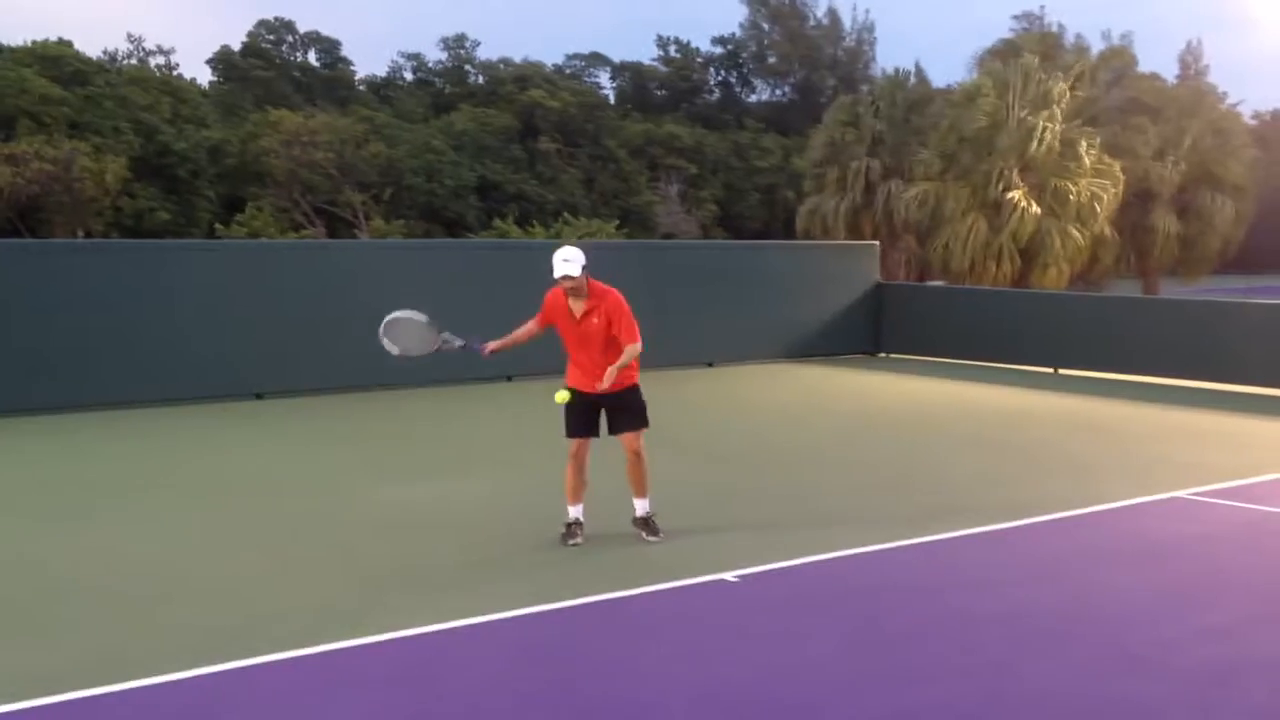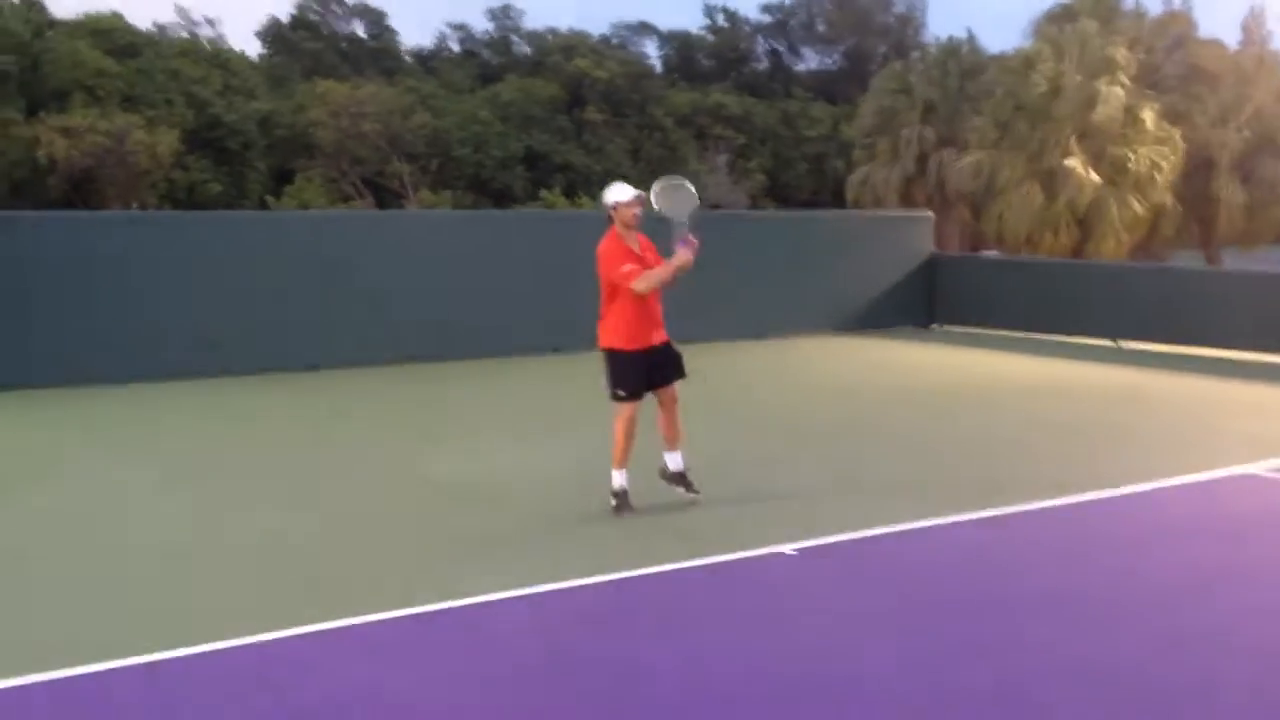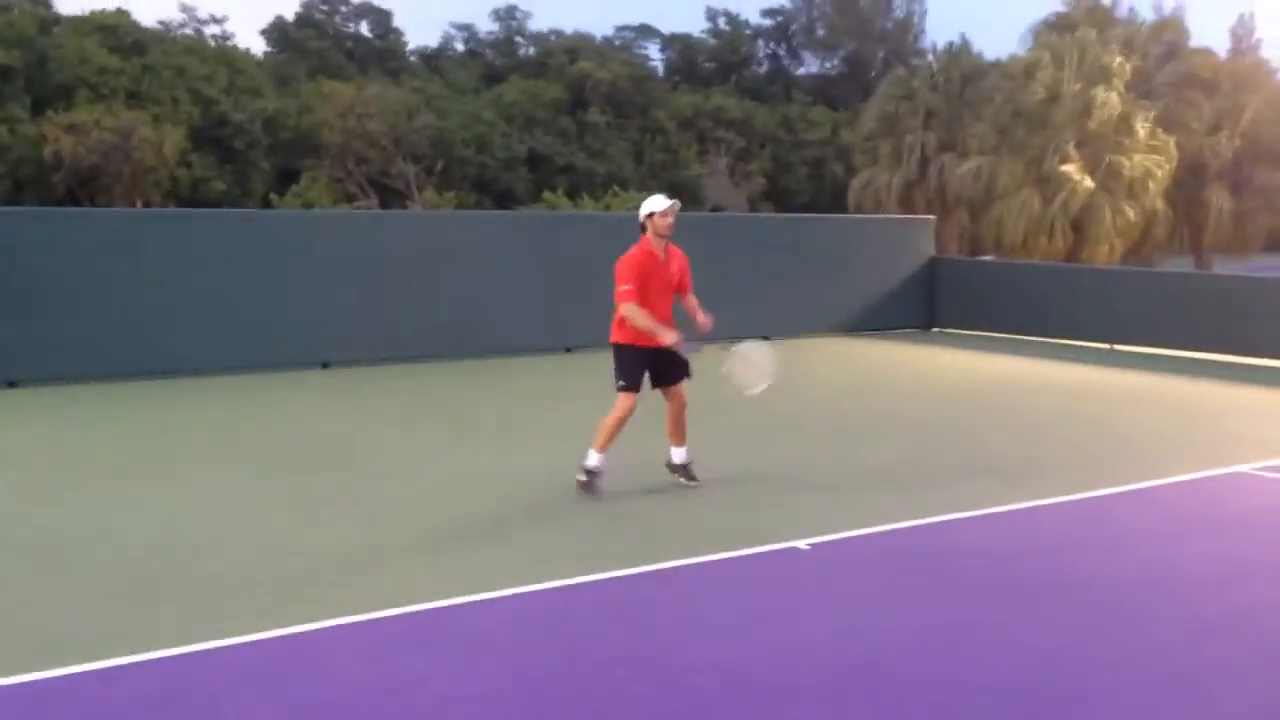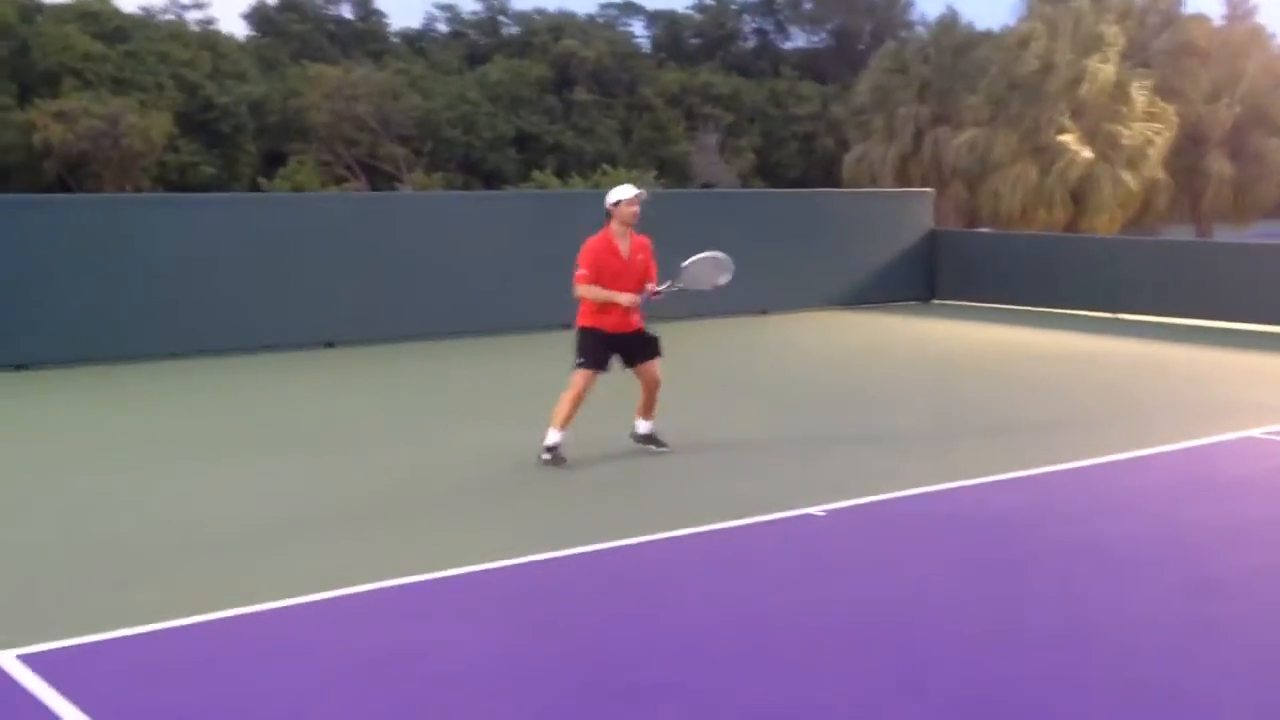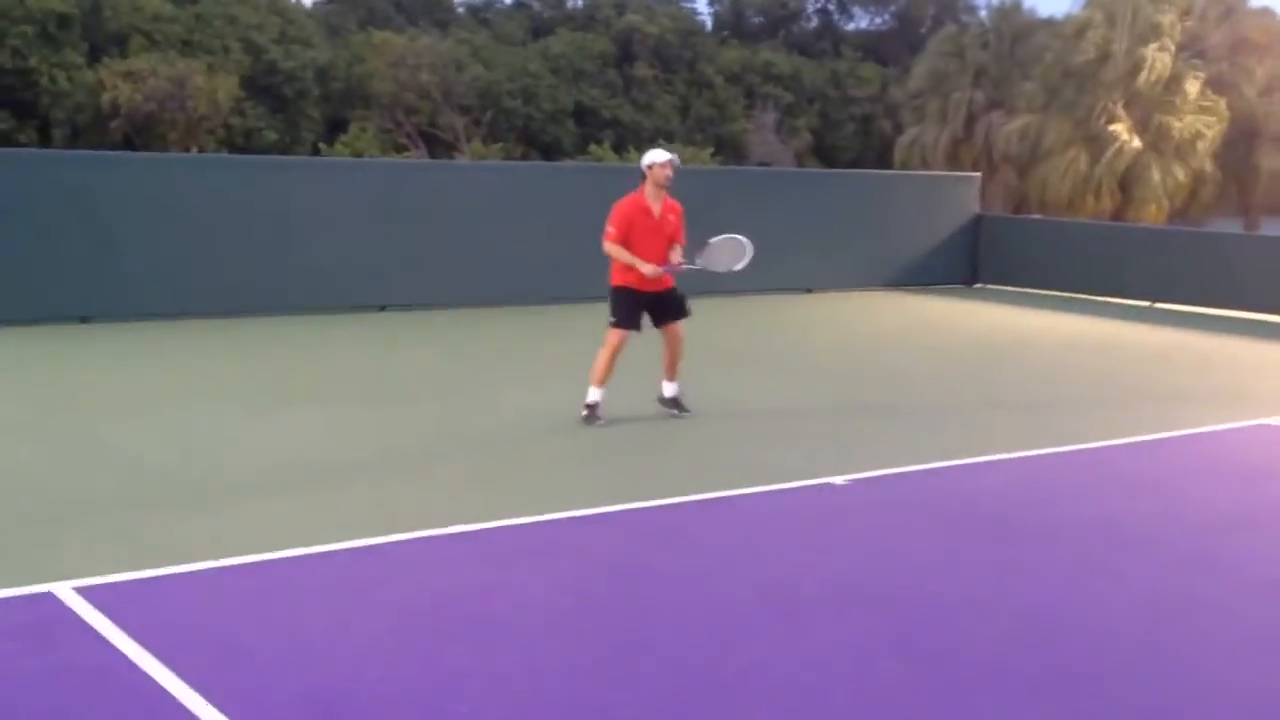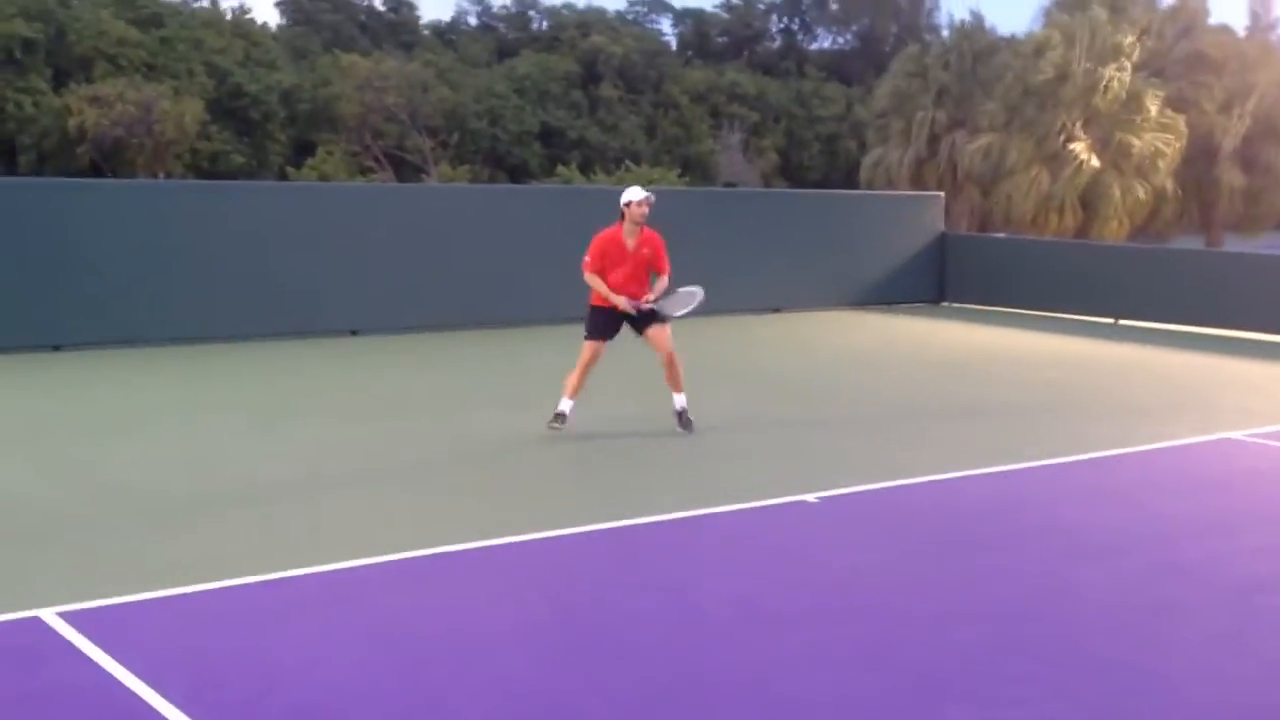
dt=0.5s
person 1, frame 1
left shoulder: (610, 299)
right shoulder: (553, 300)
left elbow: (634, 344)
right elbow: (538, 323)
left wrist: (616, 368)
right wrist: (504, 342)
left hip: (620, 384)
right hip: (580, 387)
left knee: (634, 448)
right knee: (576, 452)
left ankle: (643, 514)
right ankle: (574, 519)
person 1, frame 2
left shoulder: (643, 242)
right shoulder: (609, 249)
left elbow: (660, 276)
right elbow: (642, 286)
left wrist: (680, 258)
right wrist: (678, 263)
left hip: (655, 338)
right hip: (622, 344)
left knee: (669, 400)
right knee: (627, 413)
left ankle: (673, 468)
right ankle: (618, 486)
person 1, frame 3
left shoulder: (678, 256)
right shoulder: (633, 259)
left elbow: (684, 292)
right elbow: (626, 307)
left wrist: (698, 313)
right wrist: (661, 333)
left hip: (664, 343)
right hip: (630, 342)
left knee: (678, 401)
right knee: (626, 407)
left ankle: (678, 460)
right ankle: (591, 465)
person 1, frame 4
left shoulder: (644, 245)
right shoulder: (595, 246)
left elbow: (649, 282)
right elbow: (581, 290)
left wrist: (651, 289)
right wrist: (618, 297)
left hip: (630, 325)
right hip: (596, 326)
left knee: (653, 379)
right knee: (579, 385)
left ankle: (643, 430)
right ankle: (551, 443)
person 1, frame 5
left shoulder: (675, 208)
right shoulder: (627, 206)
right elbow: (609, 245)
left wrist: (675, 256)
right wrist: (640, 265)
left hip: (662, 285)
right hip: (627, 285)
left knee: (675, 340)
right knee: (614, 343)
left ankle: (668, 393)
right ankle: (592, 402)
person 1, frame 6
left shoulder: (654, 240)
right shoulder: (604, 239)
left elbow: (663, 275)
right elbow: (589, 274)
left wrist: (654, 294)
right wrist: (614, 297)
left hip: (639, 304)
right hip: (605, 304)
left knee: (668, 351)
right knee: (588, 358)
left ankle: (680, 407)
right ankle: (563, 410)
